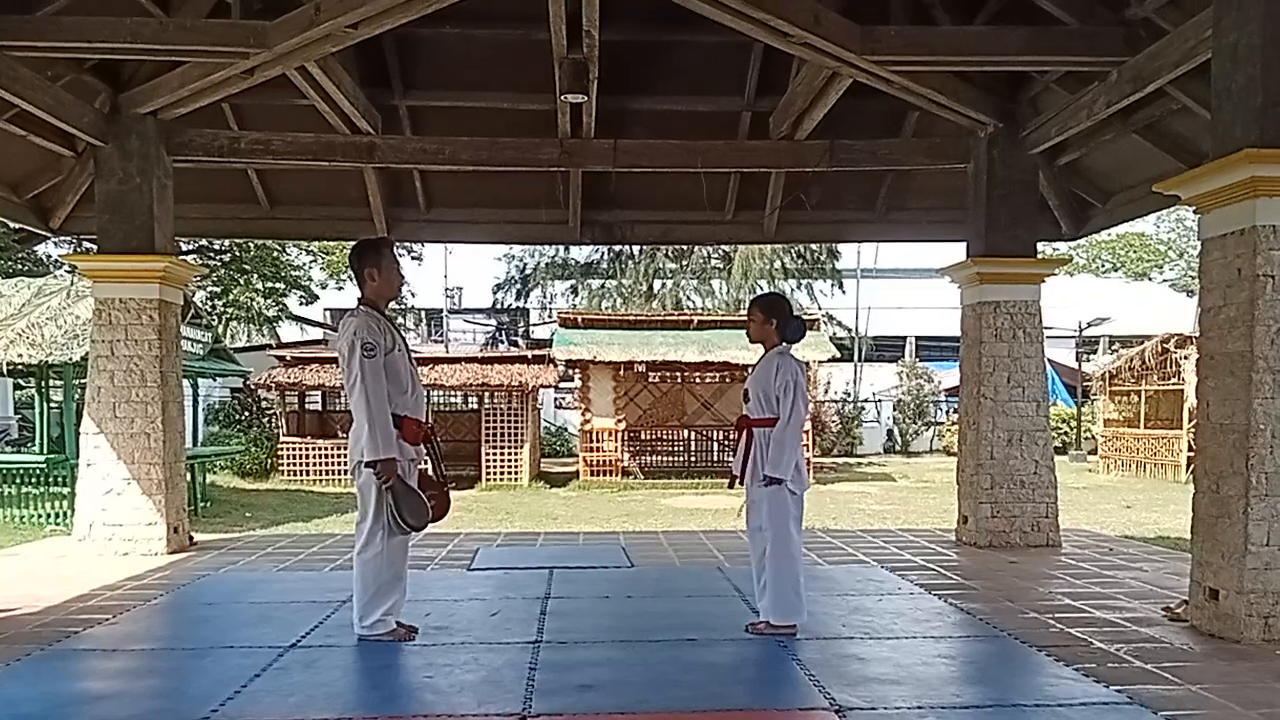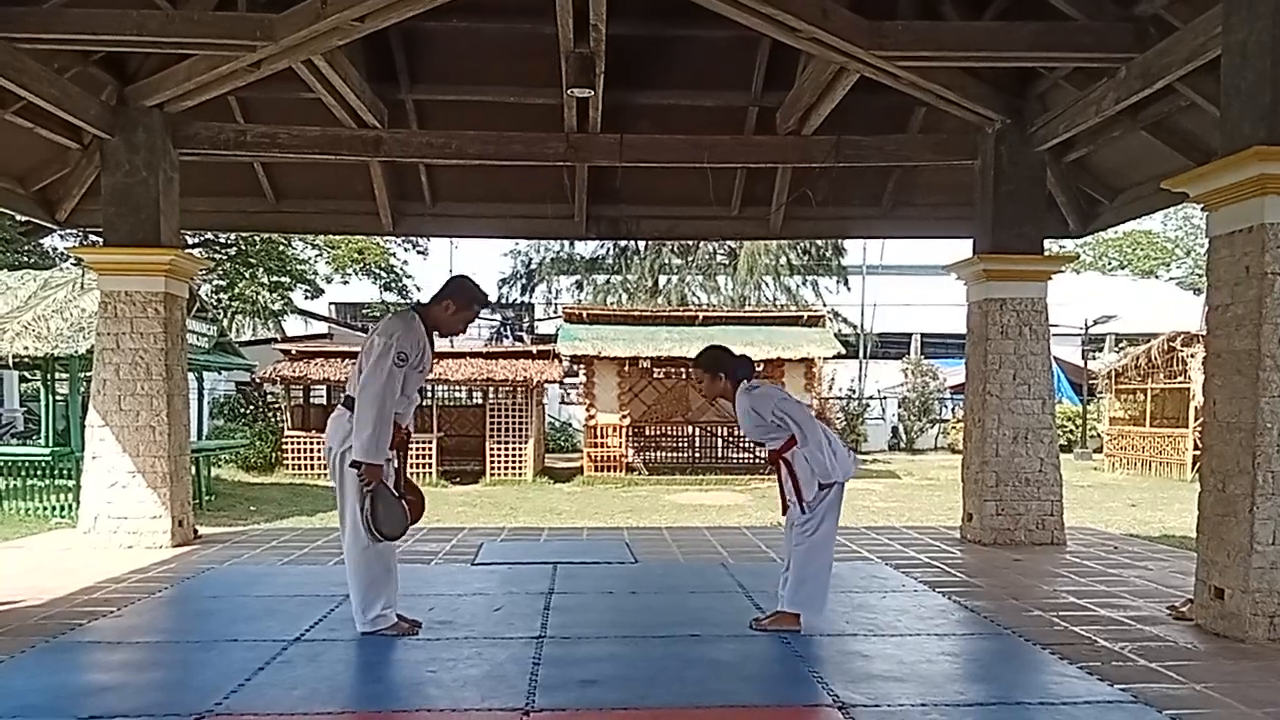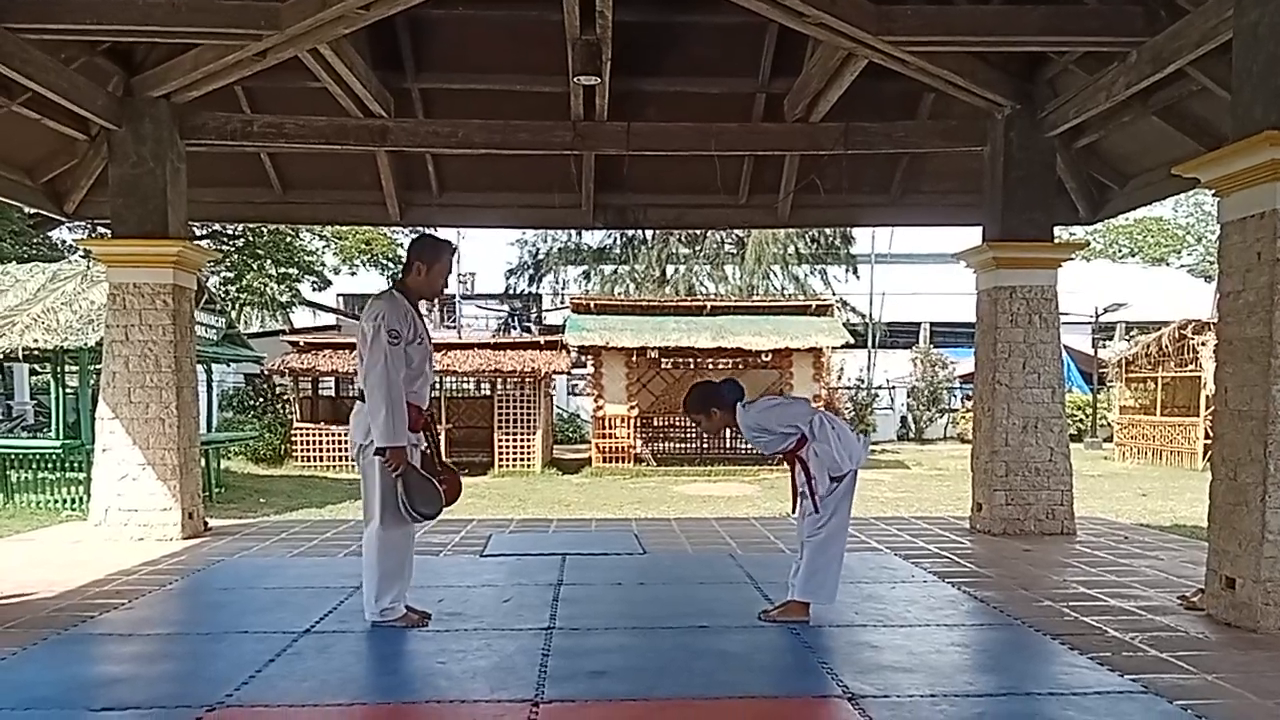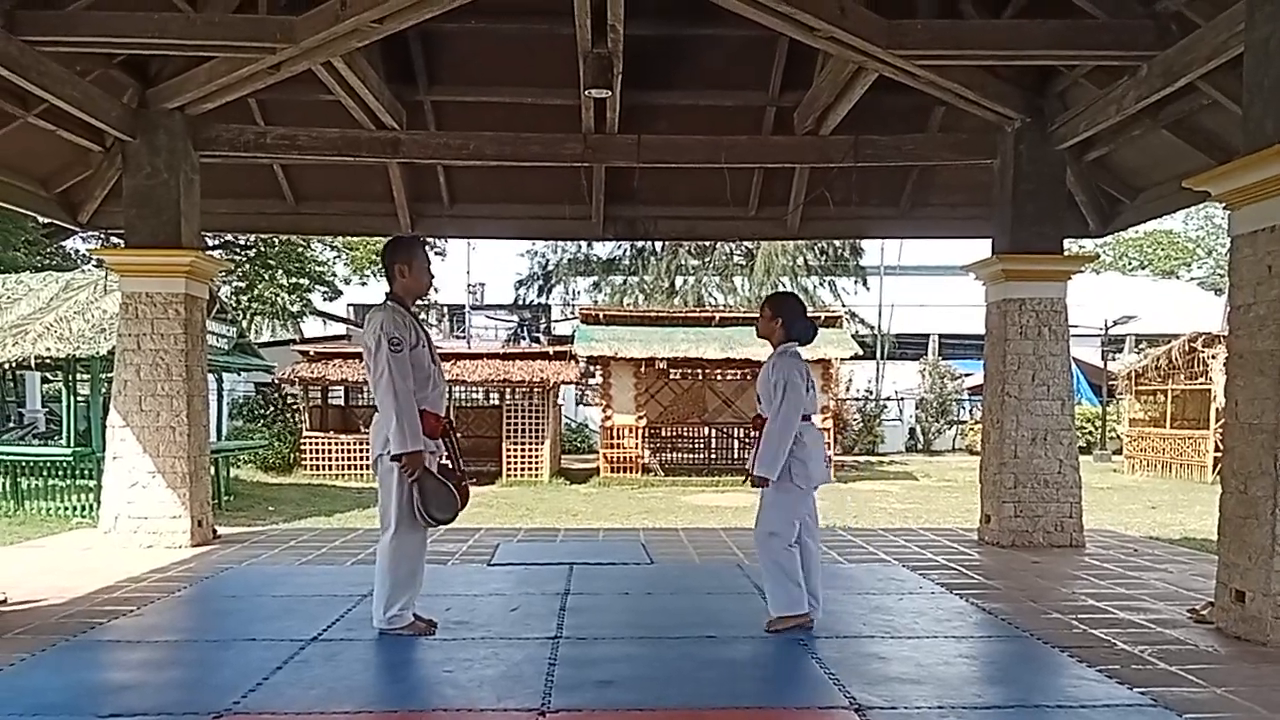
dt=0.7s
person 1, frame 1
left shoulder: (381, 324)
right shoulder: (362, 327)
right elbow: (368, 398)
right wrist: (383, 455)
left hip: (399, 443)
right hip: (383, 446)
left knee: (394, 534)
right knee: (379, 534)
left ankle: (384, 616)
right ankle: (372, 623)
person 1, frame 2
left shoulder: (418, 333)
right shoulder: (403, 333)
right elbow: (375, 397)
left wrist: (381, 454)
right wrist: (371, 458)
left hip: (371, 437)
right hip: (357, 435)
right knee: (365, 529)
left ankle: (382, 609)
right ankle: (374, 617)
person 1, frame 3
left shoulder: (406, 311)
right shoulder: (389, 311)
right elbow: (383, 381)
left wrist: (408, 439)
right wrist: (393, 443)
left hip: (400, 429)
right hip: (383, 428)
left knee: (400, 517)
right knee: (387, 518)
left ankle: (392, 601)
right ankle: (384, 608)
person 1, frame 4
left shoulder: (406, 320)
right shoulder: (387, 321)
right elbow: (393, 391)
right wrist: (409, 447)
left hip: (415, 436)
right hip: (402, 438)
left knee: (410, 527)
right knee: (404, 528)
left ankle: (398, 609)
right ankle: (392, 615)
person 2, frame 1
left shoulder: (785, 366)
right shoulder: (768, 363)
left elbow: (790, 421)
left wrist: (776, 469)
left hip: (775, 467)
right hip: (760, 466)
left knee: (779, 539)
right knee: (762, 538)
left ankle: (784, 617)
right ankle: (774, 612)
person 2, frame 2
left shoulder: (751, 400)
right shoulder: (744, 398)
left elbow: (801, 424)
left wrist: (819, 474)
left hip: (818, 469)
right hip: (804, 470)
left knee: (808, 538)
right knee: (798, 538)
left ankle: (792, 613)
right ankle: (789, 608)
person 2, frame 3
left shoulder: (751, 419)
right shoulder: (748, 416)
left elbow: (804, 414)
right elbow: (796, 409)
left hip: (833, 457)
right hip: (820, 461)
left knee: (820, 530)
right knee: (810, 530)
left ankle: (800, 604)
right ankle: (798, 599)
person 2, frame 4
left shoulder: (784, 363)
right shoulder: (790, 359)
left elbow: (783, 419)
left wrist: (763, 466)
left hip: (789, 458)
right hip: (800, 457)
left knee: (772, 536)
right knee: (796, 537)
left ankle: (793, 609)
right ankle: (802, 607)
